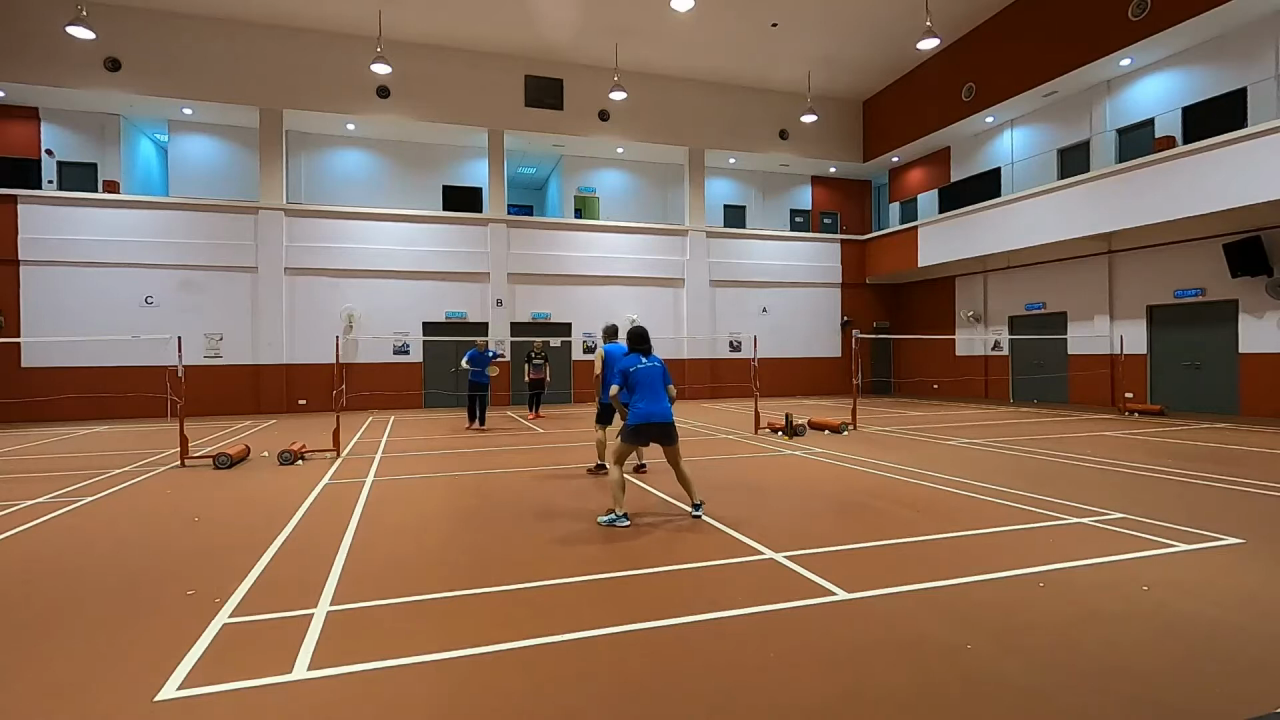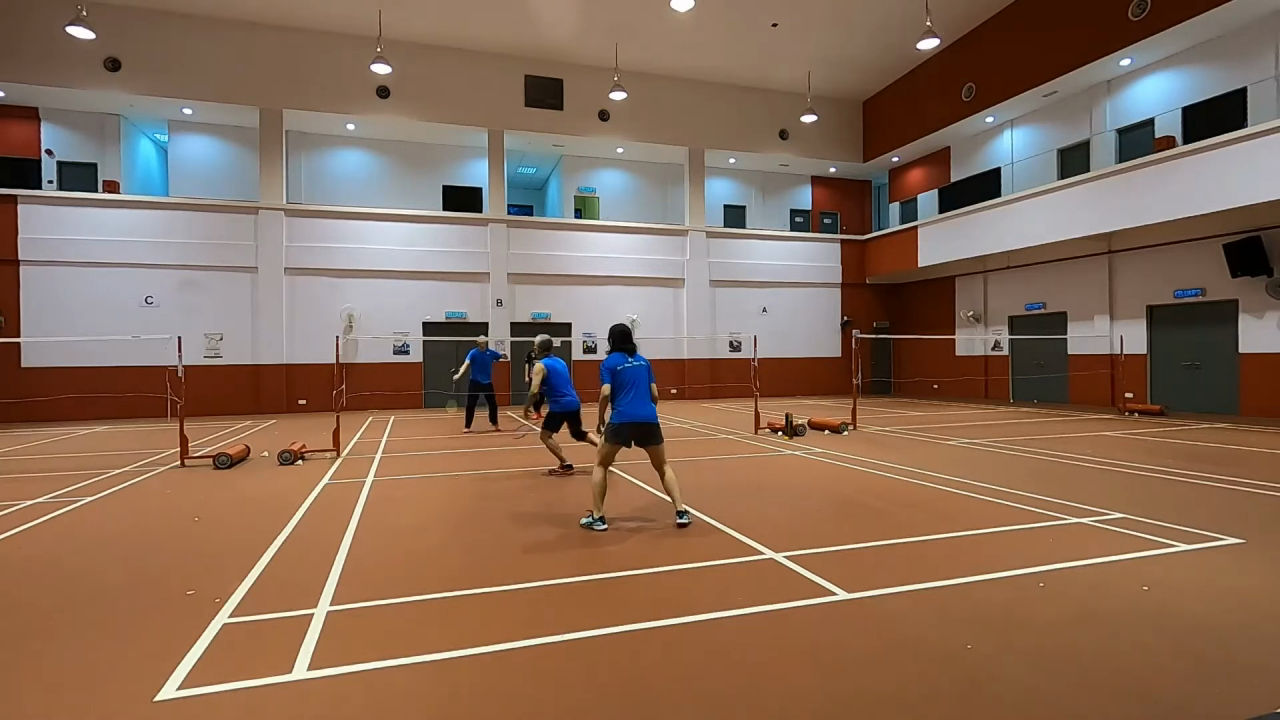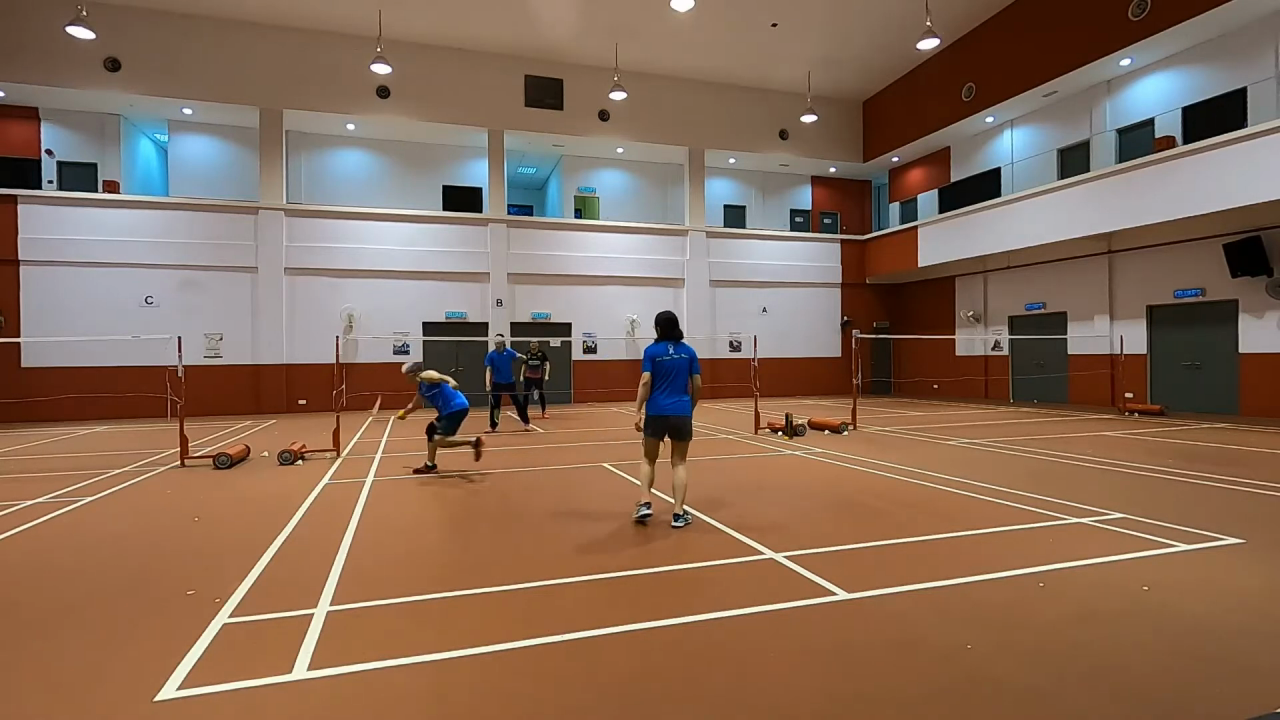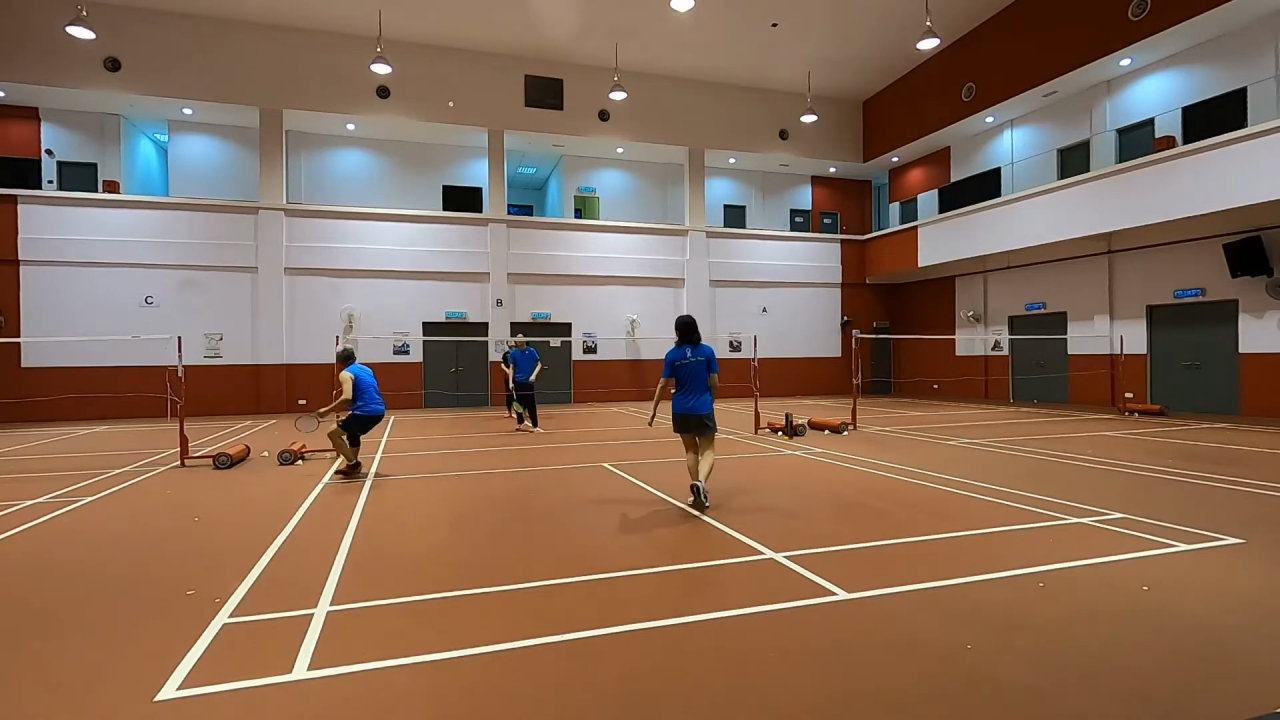
dt=0.5s
person 1, frame 1
left shoulder: (623, 363)
right shoulder: (659, 362)
left elbow: (612, 393)
right elbow: (672, 395)
left wrist: (622, 412)
left hip: (638, 419)
right hip: (664, 418)
left knee: (616, 462)
right knee: (677, 463)
left ankle: (619, 513)
right ankle: (696, 505)
person 1, frame 2
left shoulder: (609, 363)
right shoulder: (643, 361)
left elbow: (605, 394)
right elbow: (654, 394)
left wrist: (600, 419)
left hip: (621, 420)
right hip: (649, 419)
left knee: (601, 465)
right knee: (663, 467)
left ankle: (597, 517)
right ankle: (681, 511)
person 1, frame 3
left shoulder: (651, 351)
right shoulder: (688, 351)
left elbow: (645, 382)
right elbow: (697, 385)
left wrist: (638, 412)
right wrist: (691, 409)
left hip: (656, 413)
right hip: (681, 412)
left knee: (648, 460)
right knee: (679, 464)
left ankle: (644, 503)
right ankle: (679, 513)
person 1, frame 4
left shoulder: (672, 355)
right shoulder: (707, 351)
left elbow: (663, 384)
right elbow: (715, 383)
left wrist: (654, 409)
left hip: (680, 410)
right hip: (703, 409)
left knee: (691, 453)
right knee: (707, 453)
left ankle: (698, 488)
right ankle: (700, 484)
